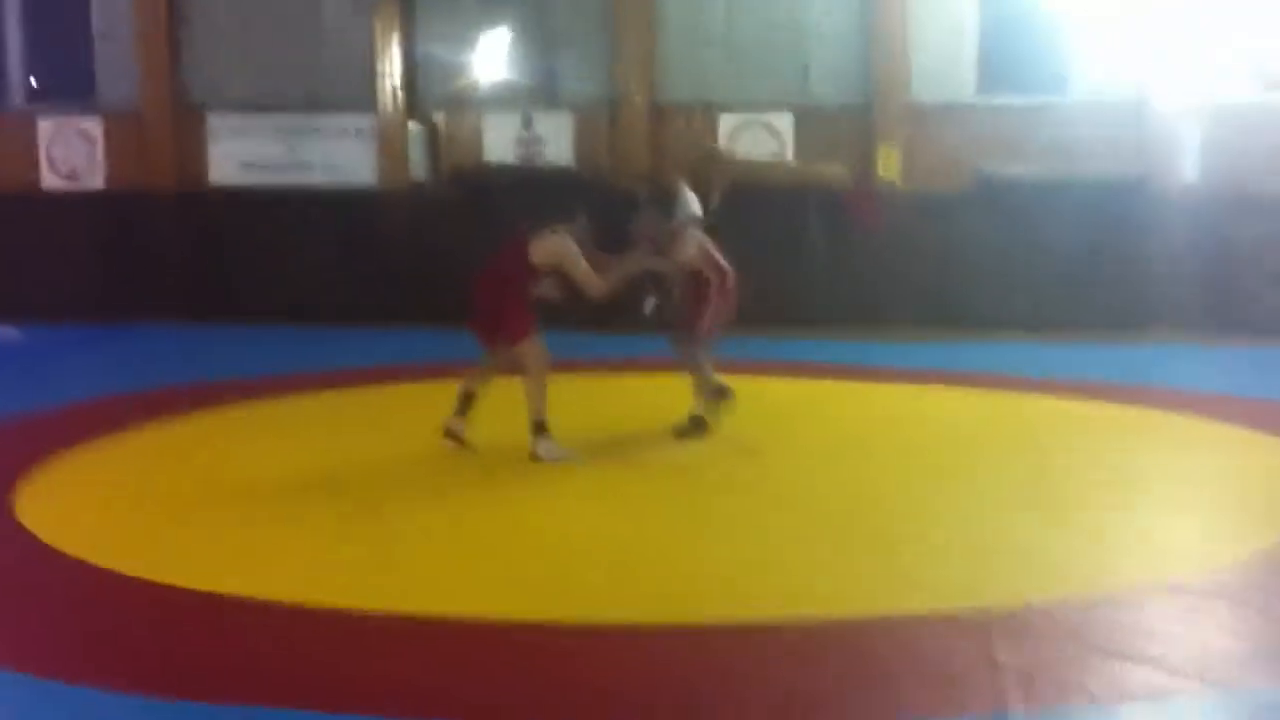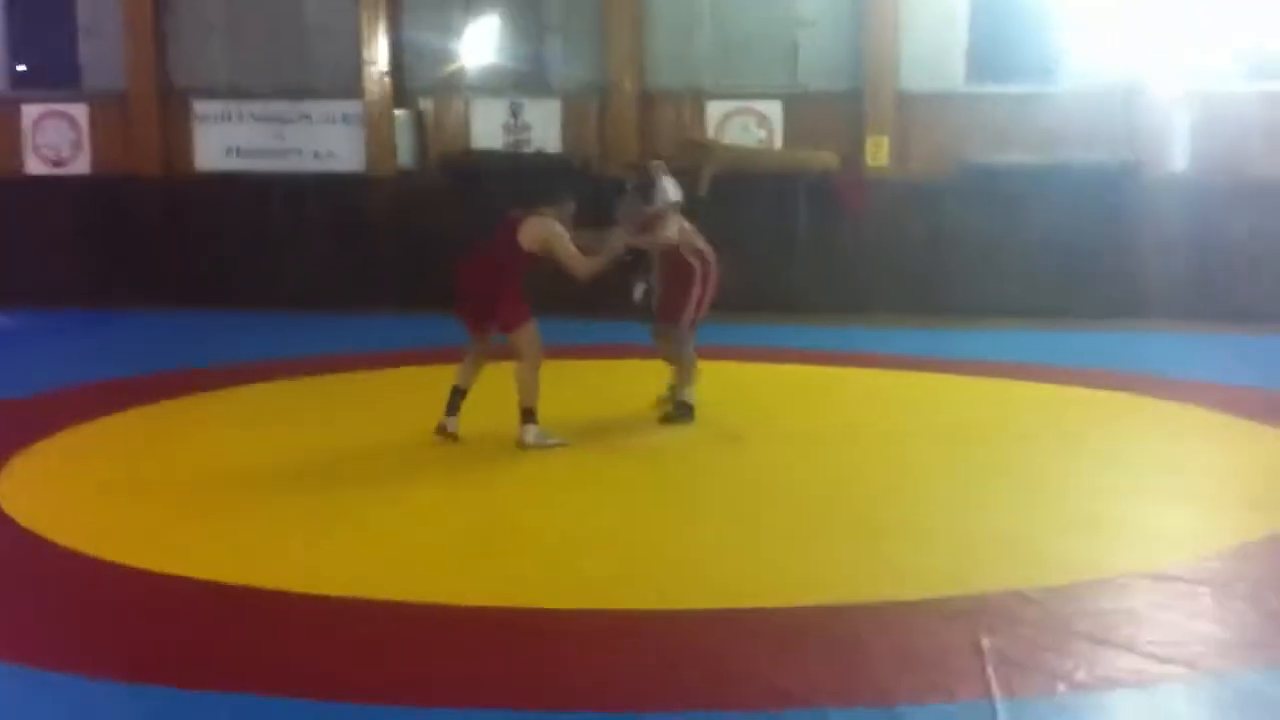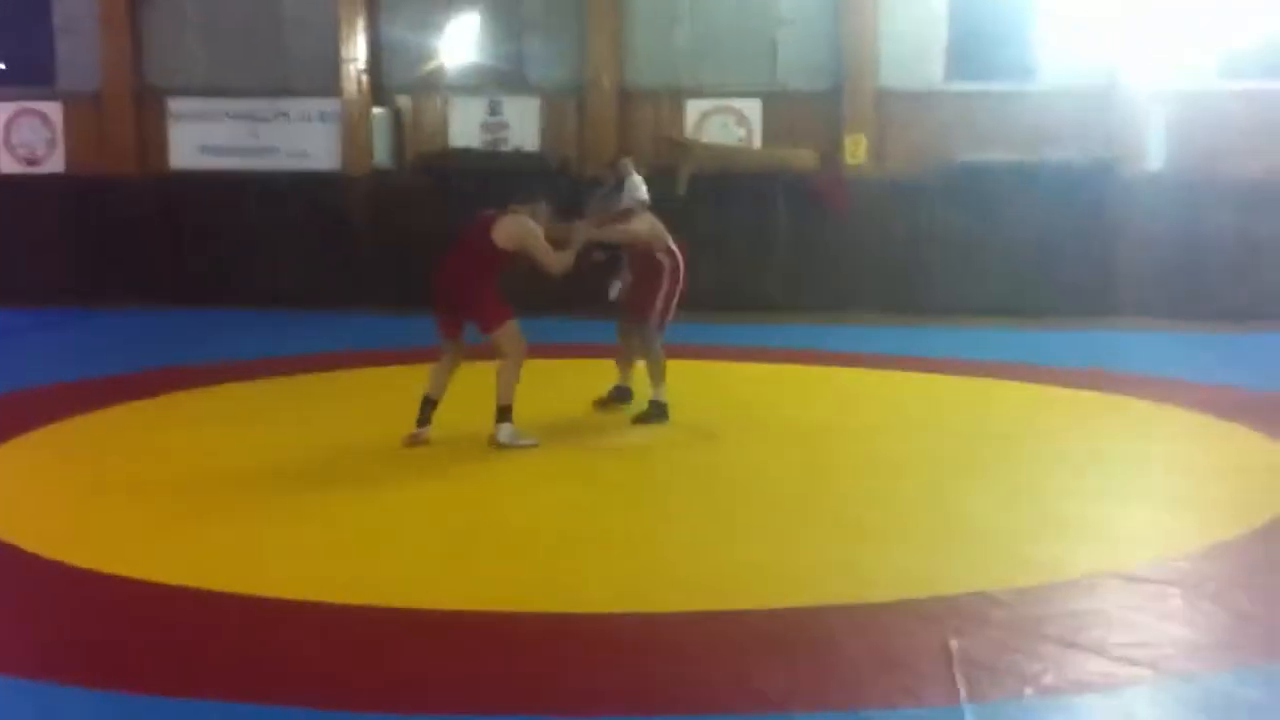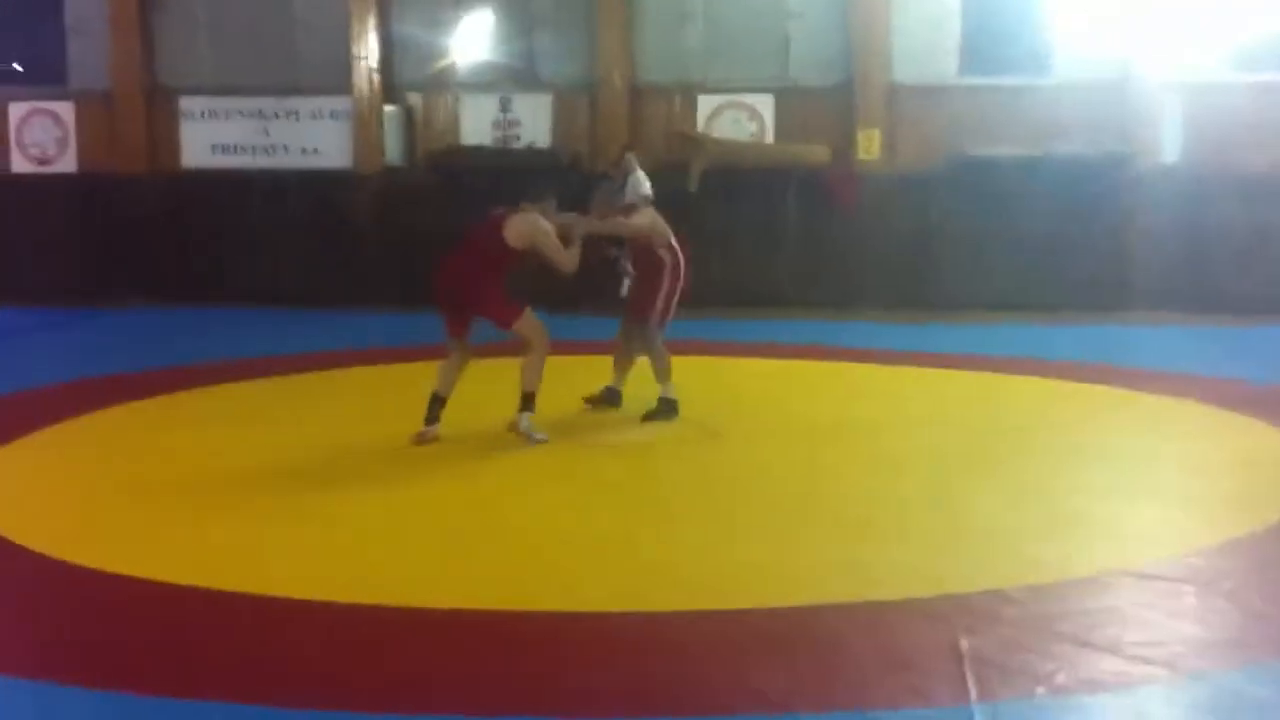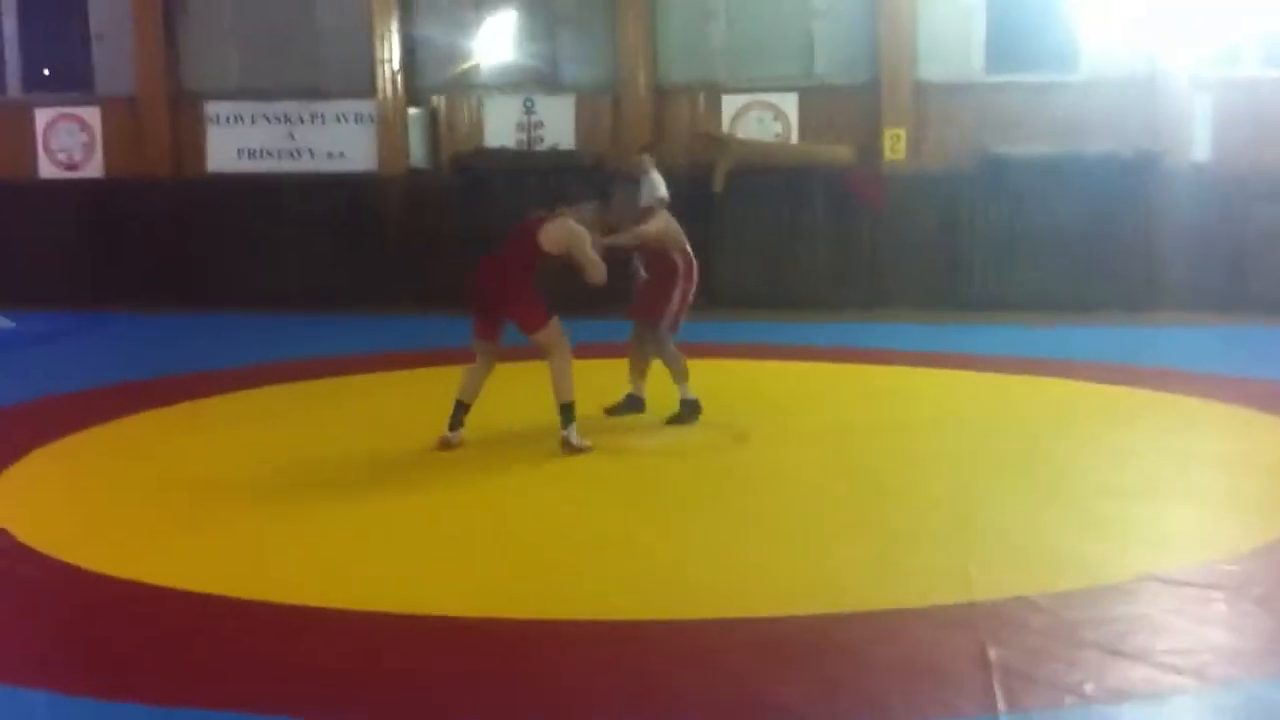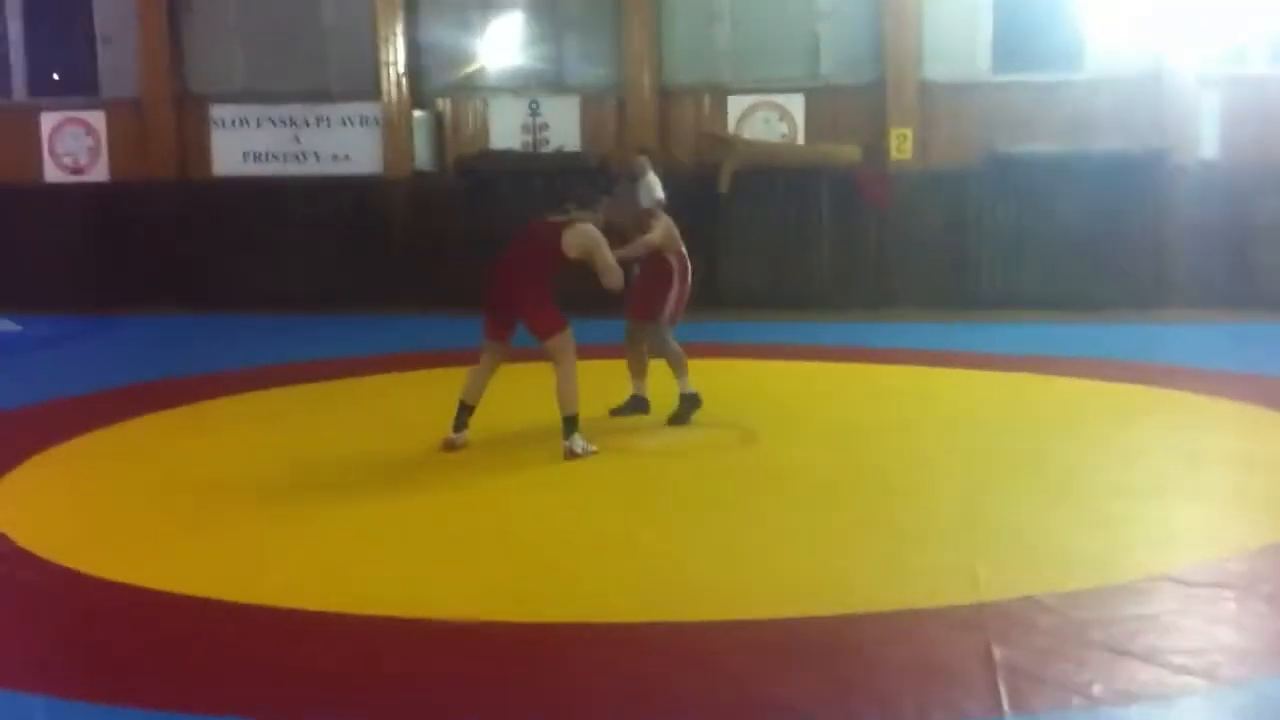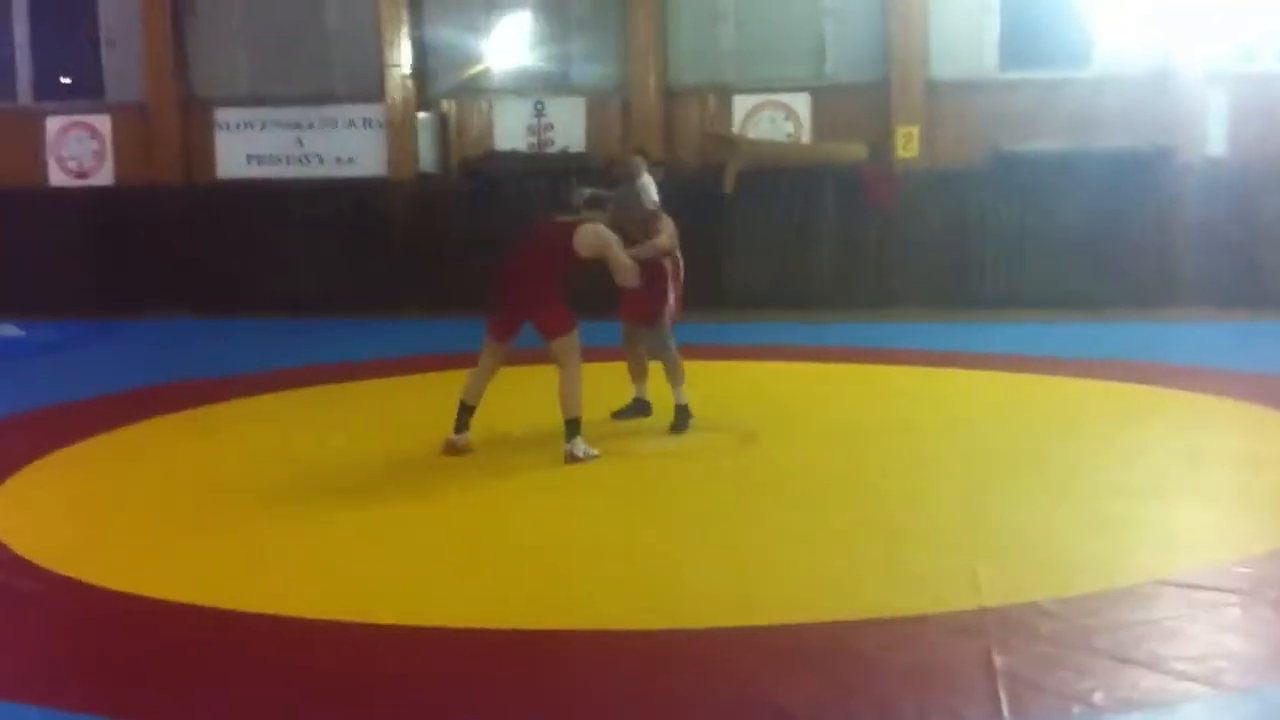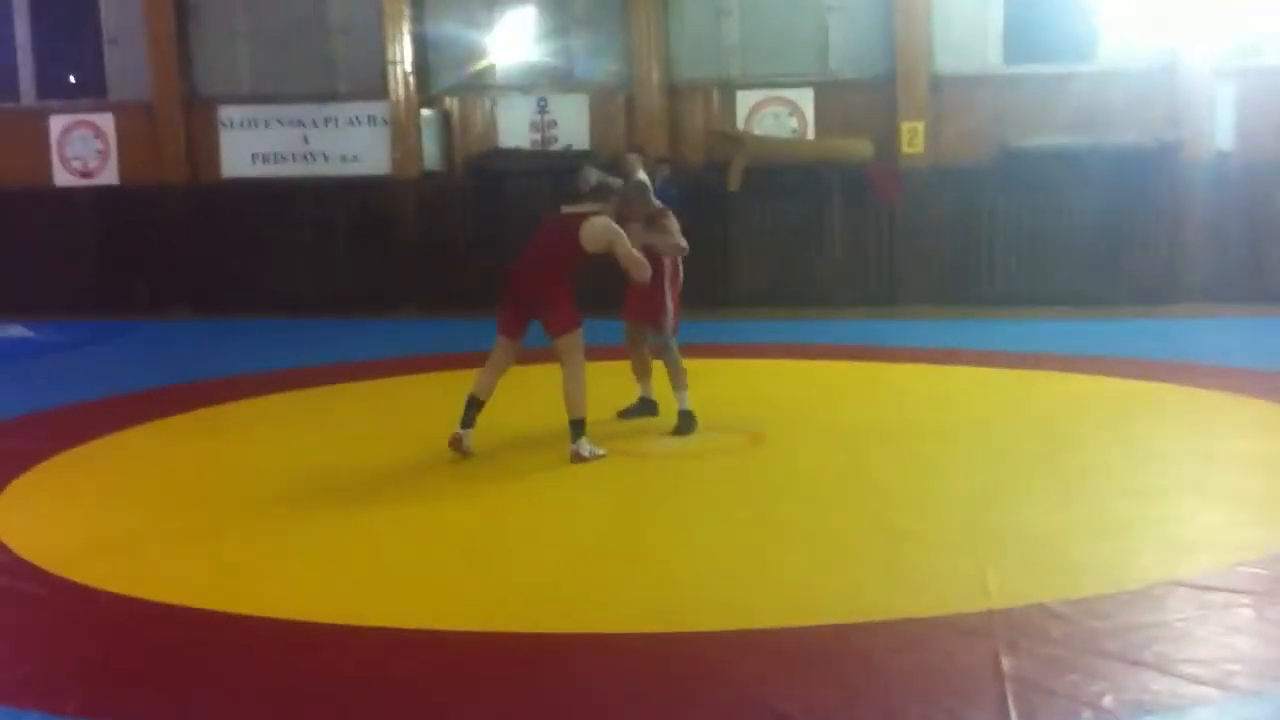
dt=0.1s
person 1, frame 1
left shoulder: (685, 237)
right shoulder: (671, 237)
left elbow: (685, 262)
left hip: (717, 287)
right hip: (698, 288)
left knee: (695, 349)
right knee: (685, 345)
left ankle: (700, 417)
right ankle: (715, 388)
person 1, frame 2
left shoulder: (667, 221)
right shoulder: (651, 222)
left elbow: (666, 240)
left wrist: (629, 240)
left hip: (698, 275)
right hip: (678, 275)
left knee: (680, 336)
right knee: (661, 331)
left ankle: (685, 403)
right ankle: (680, 383)
person 1, frame 3
left shoulder: (640, 220)
right shoulder: (627, 218)
left elbow: (625, 232)
left wrist: (591, 234)
left hip: (665, 275)
right hip: (644, 277)
left knee: (648, 336)
right knee: (627, 326)
left ankle: (659, 404)
right ankle: (623, 388)
person 1, frame 4
left shoulder: (643, 216)
right shoulder: (629, 214)
left elbow: (626, 225)
left wrist: (588, 227)
left hip: (666, 273)
right hip: (648, 274)
left knee: (650, 335)
right knee: (628, 330)
left ankle: (668, 401)
right ankle: (614, 391)
person 1, frame 5
left shoulder: (657, 219)
right shoulder: (639, 216)
left elbow: (640, 234)
left wrist: (604, 242)
left hip: (678, 277)
right hip: (656, 277)
left knee: (661, 340)
right knee: (639, 338)
left ankle: (689, 401)
right ankle: (636, 397)
person 1, frame 6
left shoulder: (657, 222)
right shoulder: (637, 220)
left elbow: (648, 242)
left wrist: (615, 254)
left hip: (671, 277)
right hip: (649, 276)
left knee: (659, 335)
right knee: (634, 336)
left ankle: (688, 395)
right ankle: (639, 397)
person 1, frame 7
left shoulder: (658, 222)
right shoulder: (627, 216)
left elbow: (663, 244)
left wrist: (629, 252)
left hip: (664, 280)
right hip: (642, 279)
left knee: (662, 342)
right knee: (632, 341)
left ankle: (682, 405)
right ankle: (641, 400)
person 1, frame 8
left shoulder: (664, 218)
left elbow: (680, 247)
left wrist: (648, 239)
left hip: (662, 279)
right hip: (640, 278)
left knee: (665, 344)
right knee: (635, 339)
left ankle: (686, 411)
right ankle: (647, 399)
person 2, frame 1
left shoulder: (536, 238)
right shoulder: (564, 246)
right elbow: (596, 289)
left wrist: (543, 288)
right wrist: (629, 268)
left hip: (483, 292)
right hip: (504, 301)
left knee: (495, 358)
right knee: (537, 366)
left ankle: (458, 420)
right ankle: (542, 442)
person 2, frame 2
left shoulder: (519, 219)
right shoulder: (551, 229)
right elbow: (582, 270)
right wrist: (611, 250)
left hip: (469, 282)
right hip: (498, 288)
left knee: (479, 350)
right knee: (531, 353)
left ankle: (450, 419)
right ankle: (529, 429)
person 2, frame 3
left shoulder: (491, 217)
right shoulder: (525, 225)
right elbow: (556, 266)
right wrist: (576, 243)
left hip: (444, 282)
right hip: (475, 286)
left knee: (451, 354)
right knee: (514, 351)
left ankle: (422, 427)
right ankle: (503, 429)
person 2, frame 4
left shoulder: (501, 216)
right shoulder: (536, 224)
right elbow: (567, 265)
right wrist: (576, 239)
left hip: (450, 281)
right hip: (482, 285)
left knee: (458, 352)
right knee: (538, 340)
left ankle: (430, 425)
right ankle: (525, 418)
person 2, frame 5
left shoulder: (534, 220)
right shoulder: (573, 229)
right elbow: (598, 276)
right wrist: (593, 248)
left hip: (485, 283)
right hip: (516, 288)
left knee: (484, 358)
right knee: (560, 351)
left ankle: (453, 431)
right ankle: (569, 430)
person 2, frame 6
left shoulder: (547, 223)
right shoulder: (590, 234)
right elbow: (615, 282)
right wrist: (607, 259)
left hip: (501, 285)
right hip: (531, 291)
left knee: (489, 359)
right knee: (565, 360)
left ankle: (457, 432)
right ankle: (572, 440)
person 2, frame 7
left shoulder: (554, 223)
right shoulder: (602, 235)
right elbow: (629, 280)
right wrist: (622, 258)
left hip: (510, 282)
right hip: (543, 291)
left knee: (489, 361)
right knee: (570, 363)
left ankle: (459, 434)
right ankle: (574, 443)
person 2, frame 8
left shoulder: (561, 214)
right shoulder: (608, 227)
right elbow: (642, 274)
right wrist: (632, 251)
left hip: (519, 282)
right hip: (551, 288)
left knee: (499, 360)
right knee: (574, 362)
left ankle: (465, 430)
right ankle: (579, 444)
